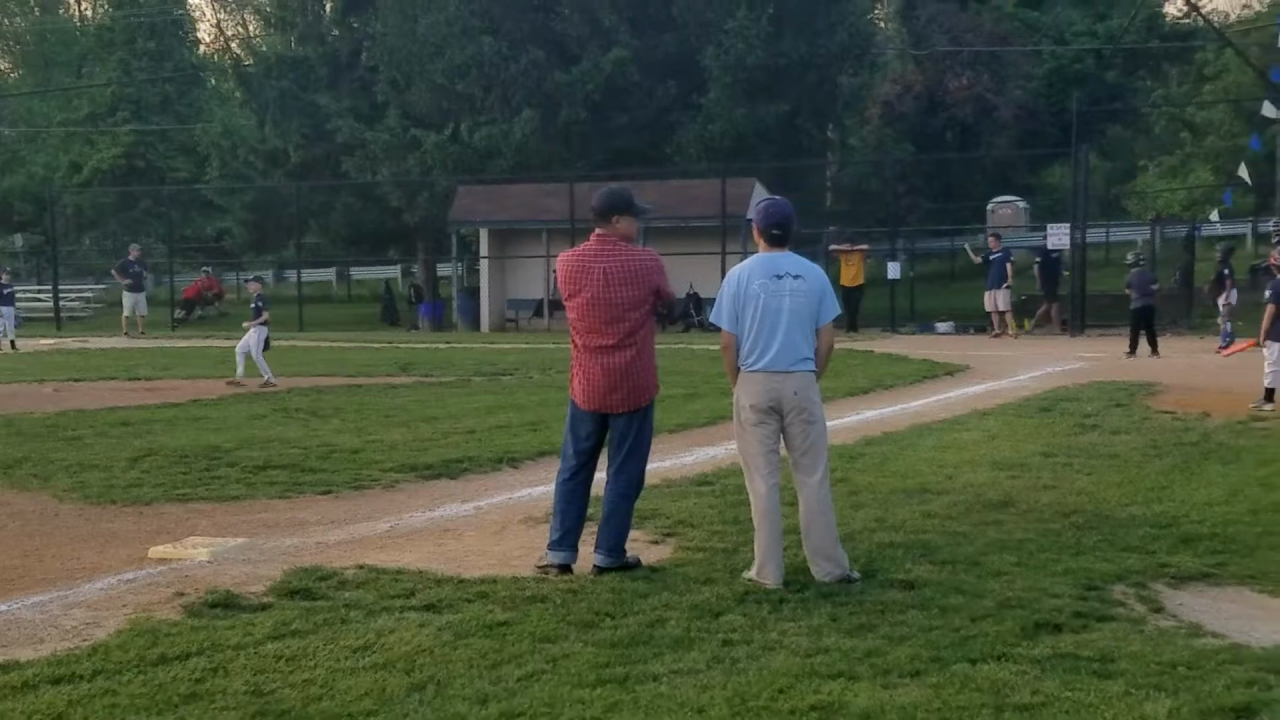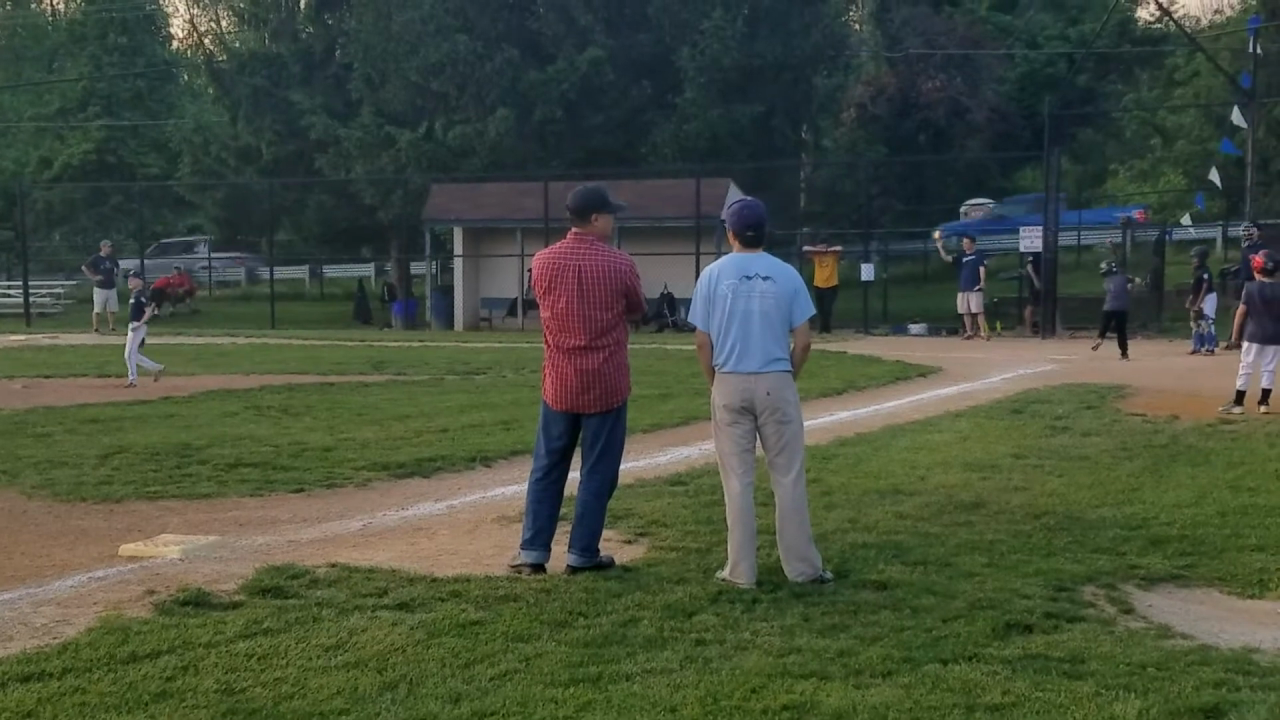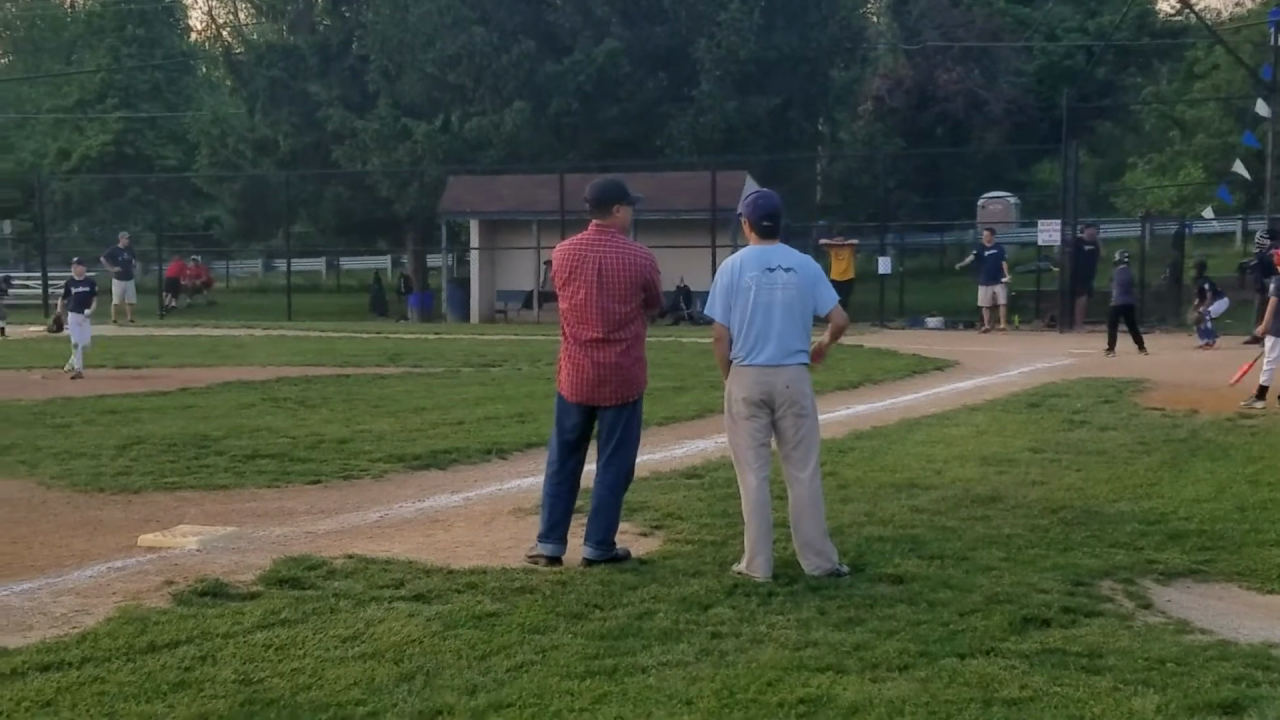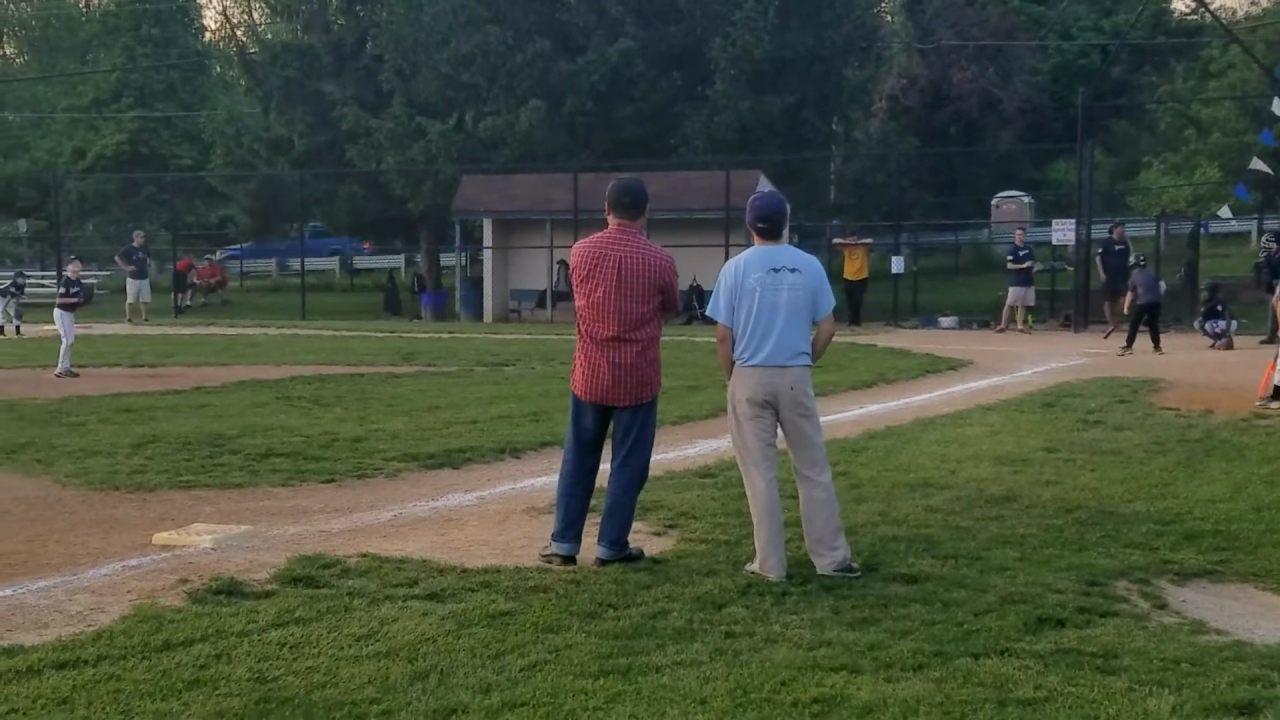
dt=0.7s
person 1, frame 1
left shoulder: (740, 275)
right shoulder: (813, 274)
left elbow: (728, 342)
right elbow: (826, 340)
left wrist: (737, 385)
left hip: (754, 386)
right hip: (801, 384)
left knee: (763, 480)
right knee: (813, 478)
left ankle: (768, 570)
right ankle: (829, 567)
person 1, frame 2
left shoulder: (713, 275)
right shoulder: (786, 275)
left elbow: (703, 342)
right elbow: (802, 341)
left wrist: (715, 383)
right wrist: (788, 379)
left hip: (730, 386)
right hip: (776, 385)
left knee: (737, 480)
right knee: (788, 478)
left ankle: (741, 570)
right ankle: (802, 567)
person 1, frame 3
left shoulder: (733, 267)
right shoulder: (805, 265)
left elbow: (721, 335)
right elbow: (839, 319)
left wrist: (728, 378)
right wrist: (821, 347)
left hip: (746, 379)
right hip: (793, 378)
left knee: (753, 474)
right knee: (804, 473)
left ankle: (757, 563)
right ankle: (818, 561)
person 1, frame 4
left shoulder: (736, 267)
right shoulder: (810, 266)
left elbow: (724, 336)
right elbow: (826, 328)
left wrist: (732, 379)
left hip: (750, 379)
right hip: (796, 378)
left knee: (760, 473)
right knee: (814, 470)
left ankle: (770, 563)
right ankle: (832, 557)
person 2, frame 1
left shoulder: (567, 263)
right shoulder: (645, 262)
right elbow: (666, 299)
left hip: (586, 383)
right hip: (633, 383)
left knee: (574, 469)
right knee: (624, 472)
left ankle: (559, 553)
right ankle: (609, 555)
person 2, frame 2
left shoulder: (542, 262)
right shoulder: (620, 264)
right elbow: (637, 311)
left hip: (559, 382)
right hip: (605, 383)
left knee: (546, 469)
right knee: (598, 472)
left ankle: (533, 552)
right ankle: (582, 555)
person 2, frame 3
left shoulder: (562, 253)
right shoulder: (641, 258)
right elbow: (654, 308)
left hip: (575, 373)
right hip: (622, 376)
left knee: (563, 461)
right knee: (614, 464)
left ankle: (550, 544)
right ankle: (598, 547)
person 2, frame 4
left shoulder: (581, 251)
right shoulder: (660, 260)
right elbow: (670, 311)
left hip: (590, 374)
right hip: (637, 377)
left knee: (578, 460)
right knee: (629, 464)
left ankle: (563, 544)
right ankle: (611, 546)
